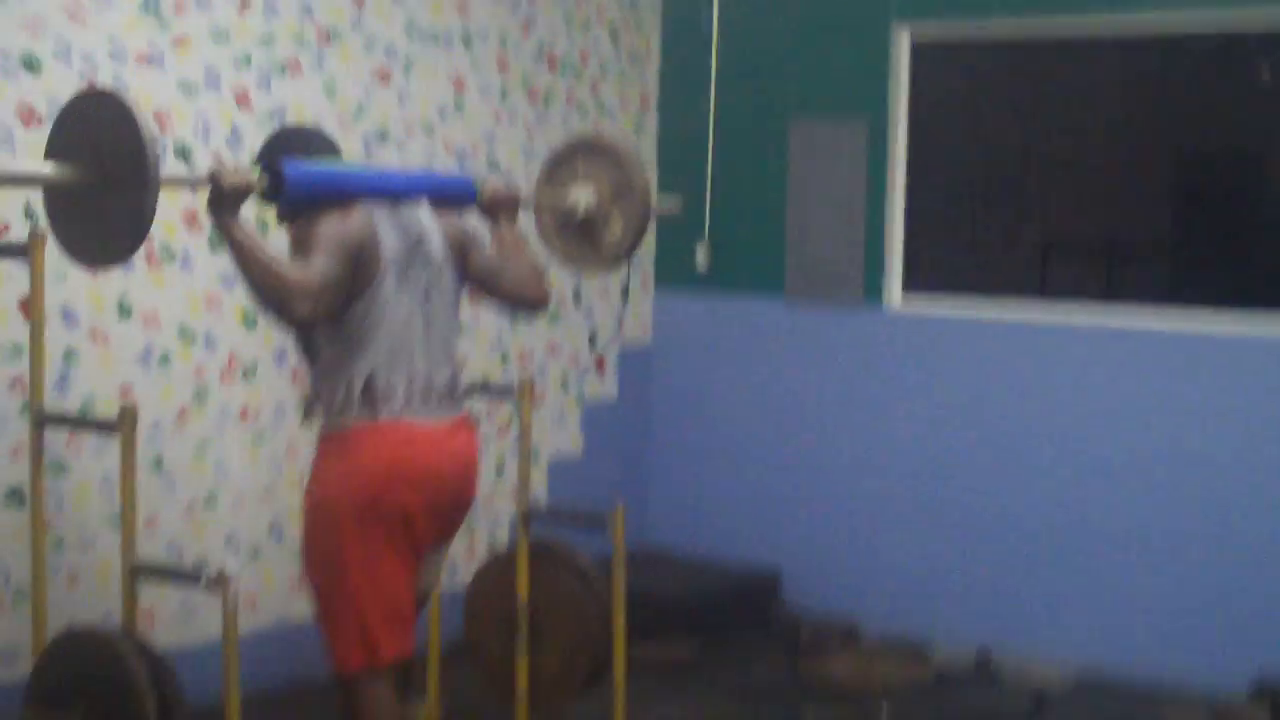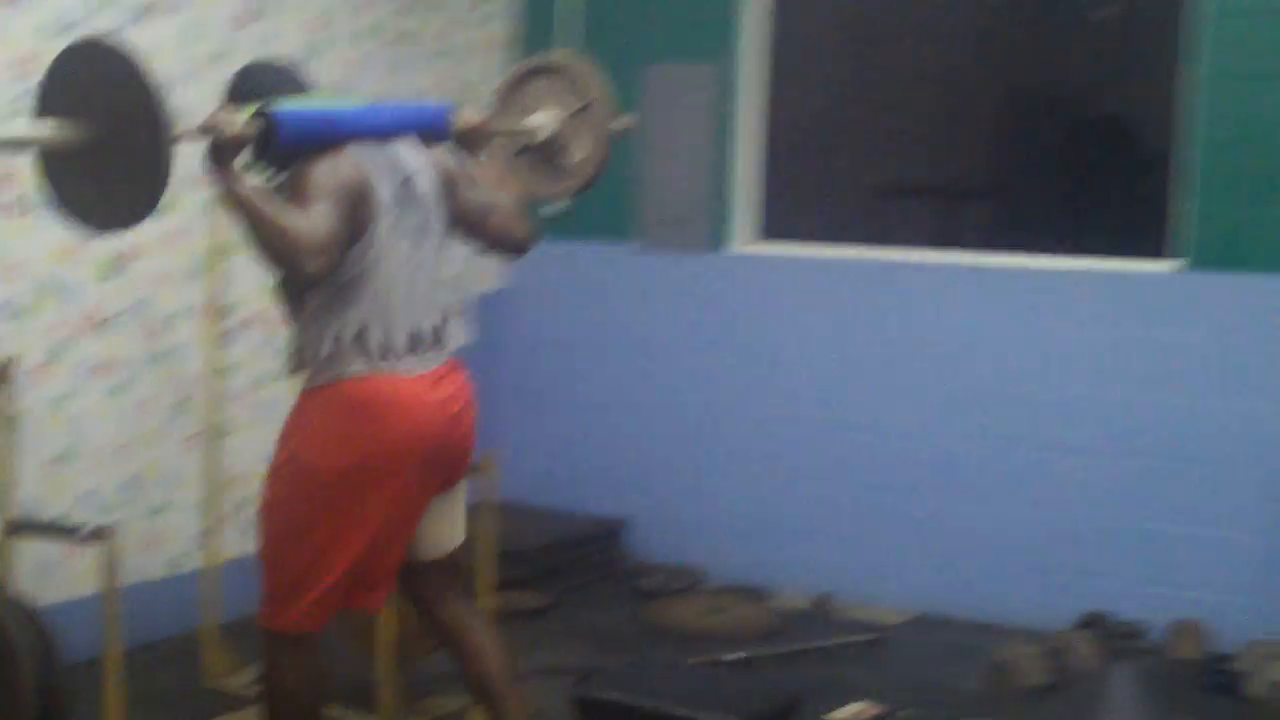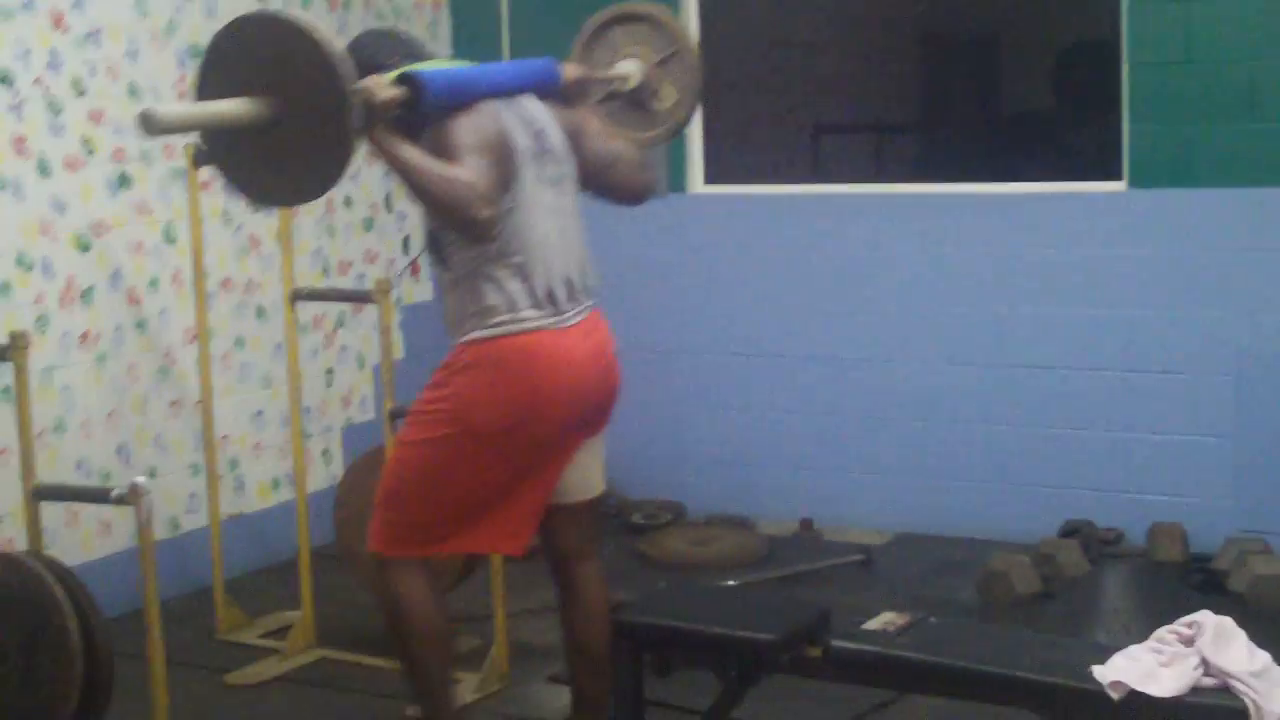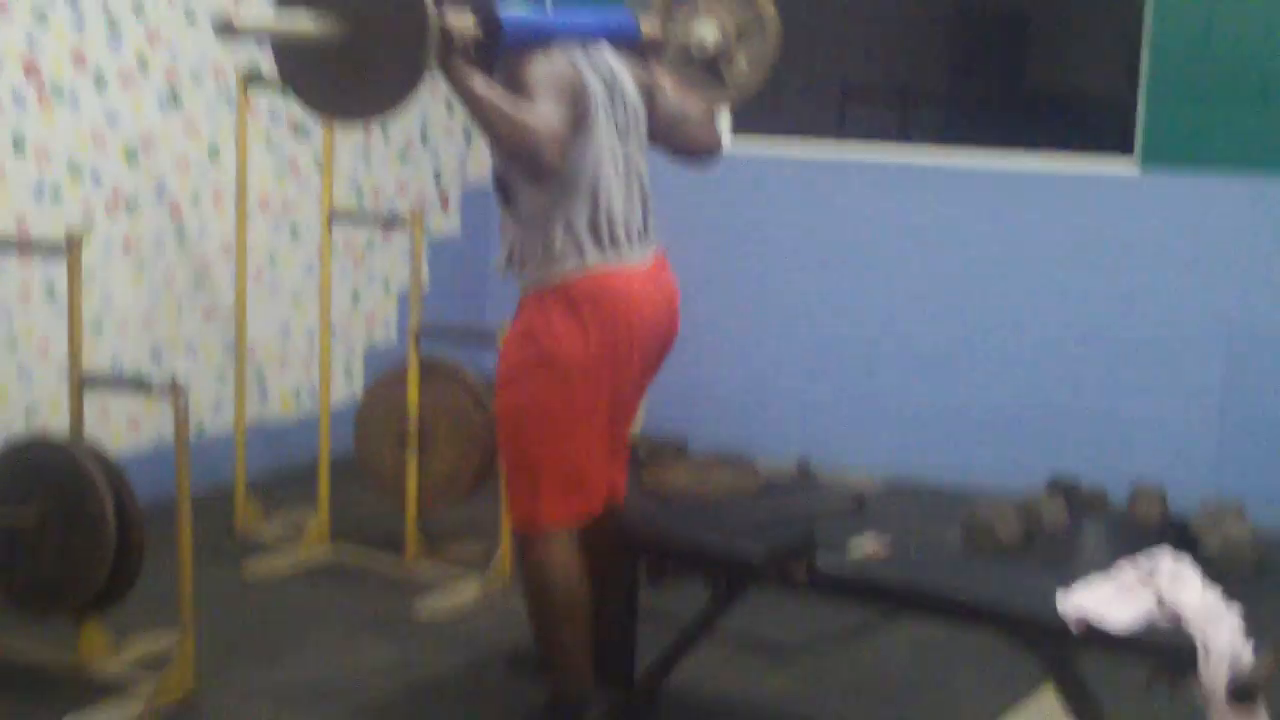
dt=0.5s
person 1, frame 1
left shoulder: (335, 227)
right shoulder: (439, 223)
left elbow: (301, 303)
right elbow: (530, 291)
left wrist: (230, 220)
right wrist: (504, 220)
left hip: (374, 452)
right hip: (451, 445)
left knee: (365, 659)
right knee: (391, 623)
person 1, frame 2
left shoulder: (324, 170)
right shoulder: (426, 159)
left elbow: (307, 257)
right elbow: (516, 231)
left wrist: (228, 172)
right wrist: (477, 153)
left hip: (360, 408)
right hip: (444, 397)
left knee: (291, 620)
right knee: (442, 591)
person 1, frame 3
left shoulder: (457, 126)
right shoulder: (538, 111)
left elbow: (473, 213)
right elbow: (636, 179)
left wrist: (381, 136)
right wrist: (579, 106)
left hip: (513, 364)
right hip: (587, 351)
left knee: (400, 550)
right knee: (575, 556)
person 1, frame 4
left shoulder: (533, 66)
right shoulder: (612, 59)
left elbow: (540, 152)
right elbow: (704, 137)
left wrist: (459, 70)
right wrist: (655, 63)
left hip: (582, 305)
right hip: (646, 287)
left knee: (546, 517)
right knee: (596, 494)
right ankle: (597, 658)
